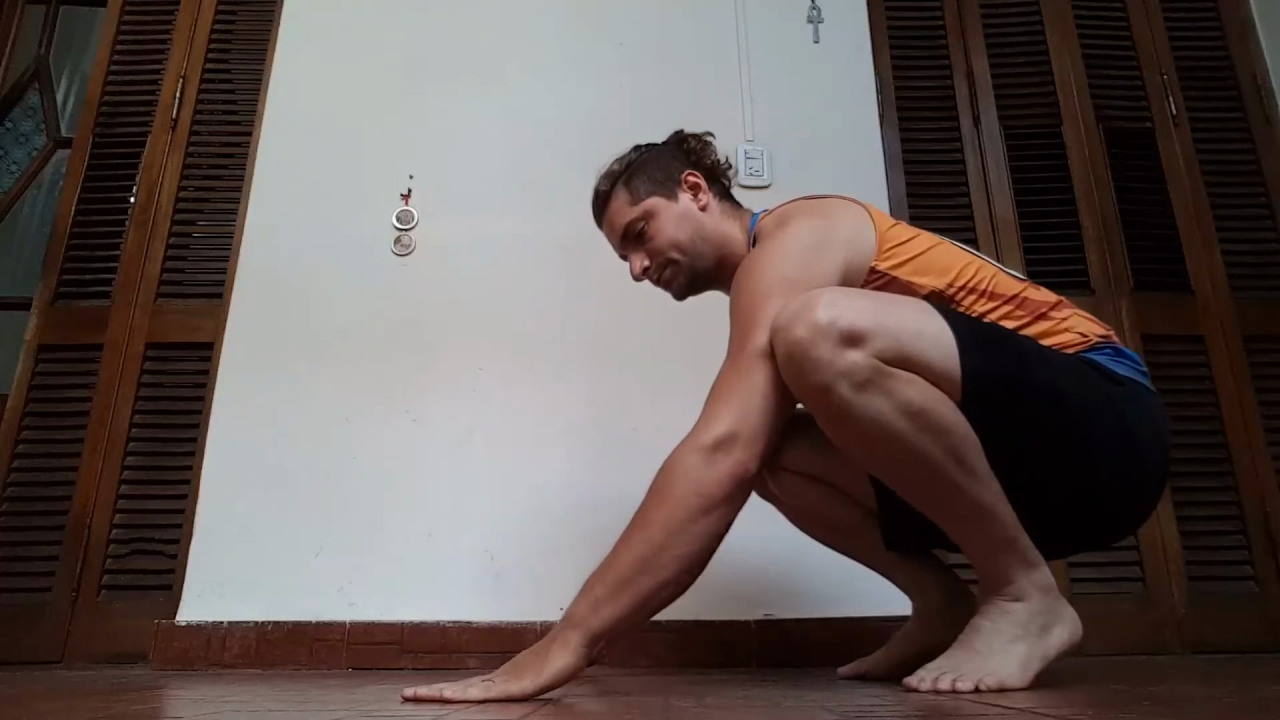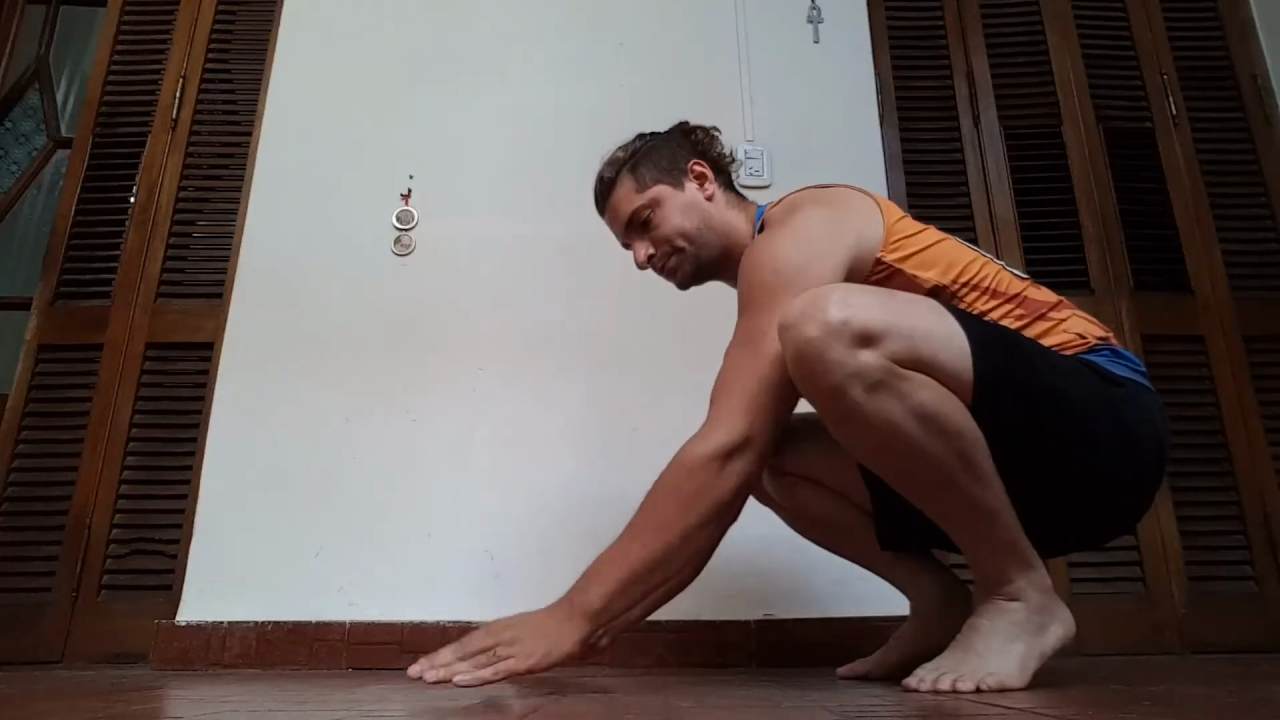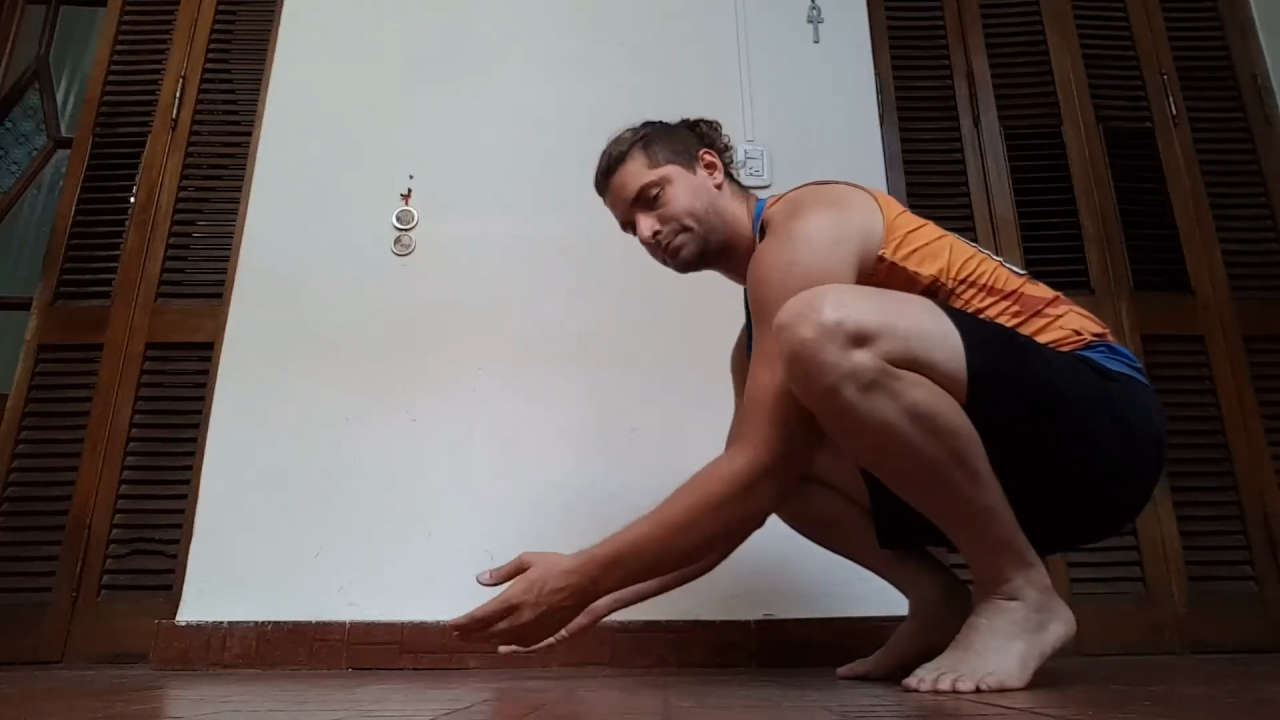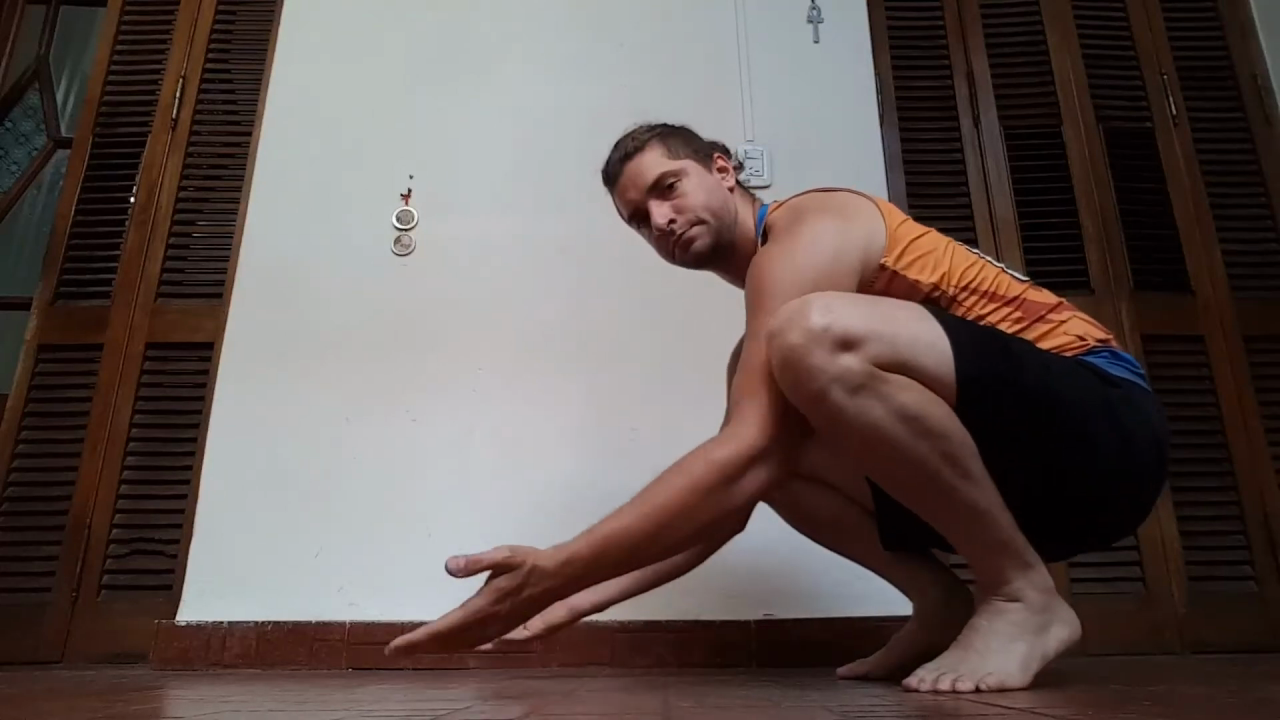
dt=0.2s
person 1, frame 1
left shoulder: (793, 241)
right shoulder: (764, 319)
left elbow: (717, 455)
right elbow: (723, 486)
left wrist: (568, 640)
right wrist: (594, 626)
left hip: (1103, 421)
right hip: (1014, 455)
left knee: (823, 331)
left ankle: (1023, 596)
right ankle: (947, 606)
person 1, frame 2
left shoulder: (799, 231)
right shoulder: (762, 321)
left elbow: (724, 452)
right elbow: (727, 472)
left wrist: (574, 616)
right wrist: (598, 617)
left hip: (1101, 420)
right hip: (1013, 457)
left knee: (831, 328)
left ankle: (1018, 596)
right ankle: (944, 606)
person 1, frame 3
left shoulder: (804, 226)
right shoulder: (759, 341)
left elbow: (761, 470)
right elbow: (754, 479)
left wrist: (579, 577)
right wrist: (602, 596)
left hip: (1102, 418)
right hip: (1012, 460)
left knee: (825, 331)
left ankle: (1019, 594)
right ankle: (944, 605)
person 1, frame 4
left shoulder: (809, 230)
right shoulder: (758, 346)
left elbow: (750, 459)
right elbow: (726, 502)
left wrist: (553, 571)
right wrist: (585, 594)
left hip: (1099, 421)
right hip: (1011, 467)
left knee: (815, 336)
left ankle: (1022, 595)
right ankle: (945, 605)
